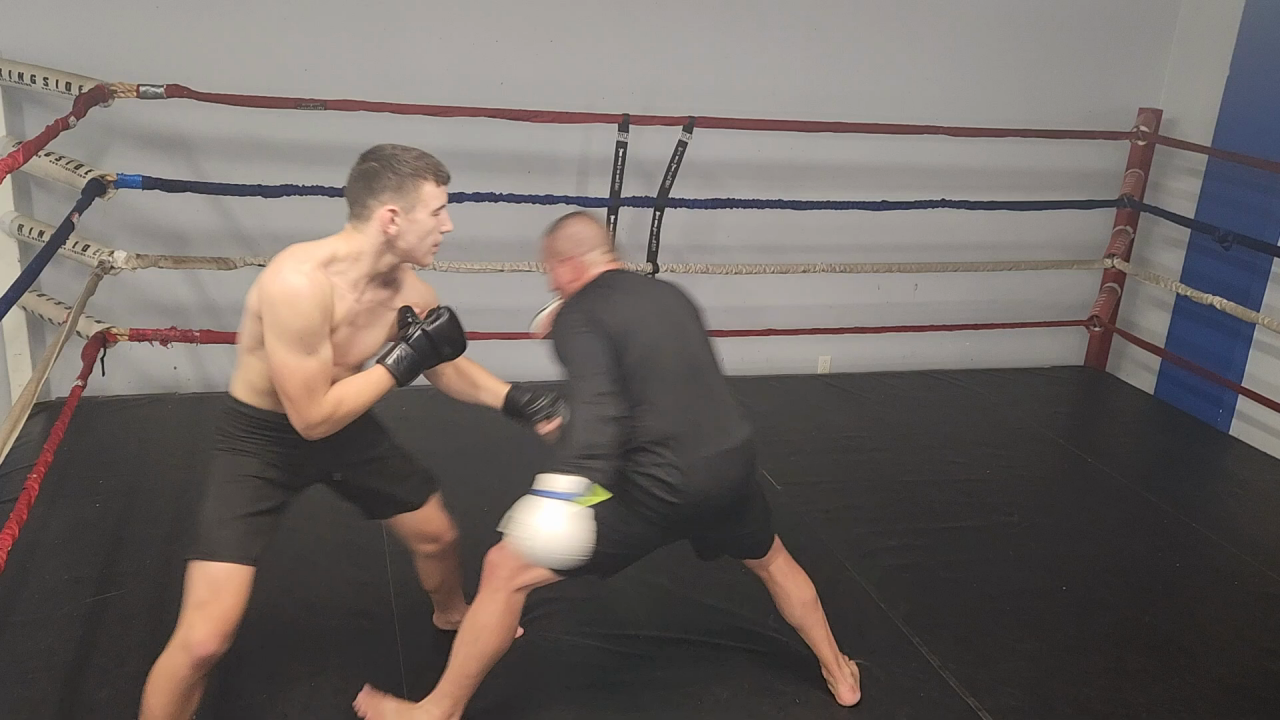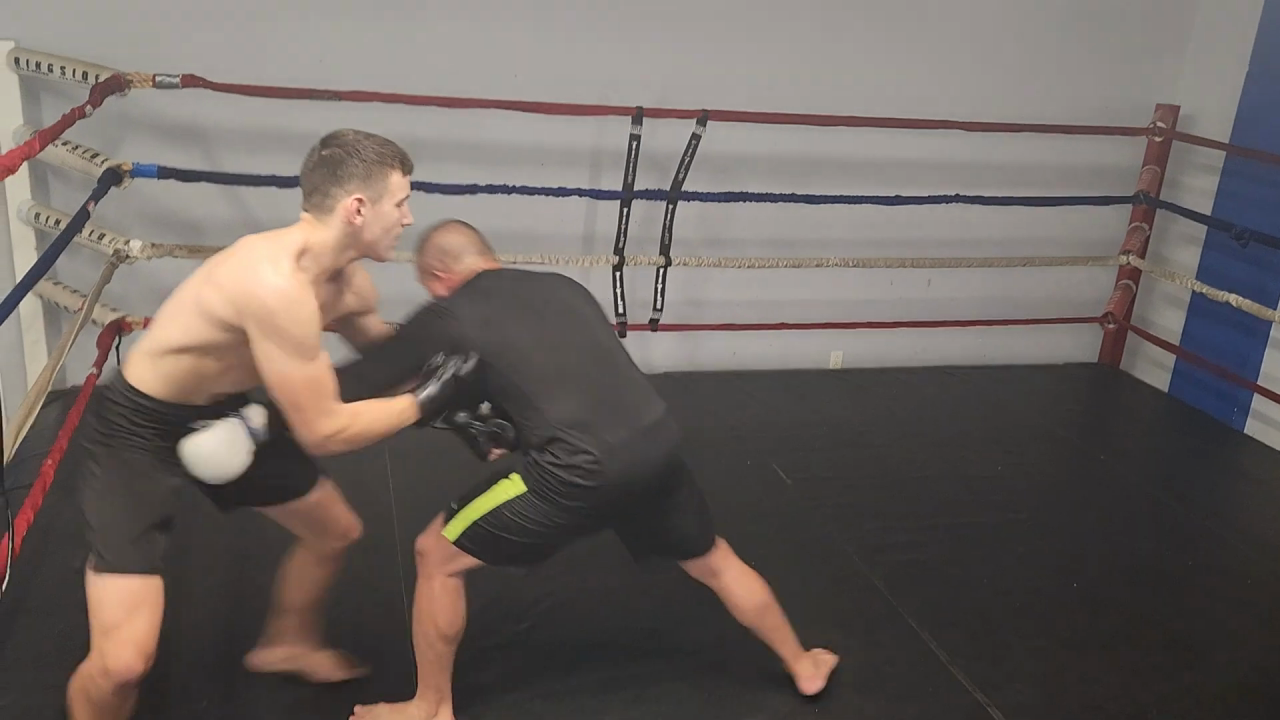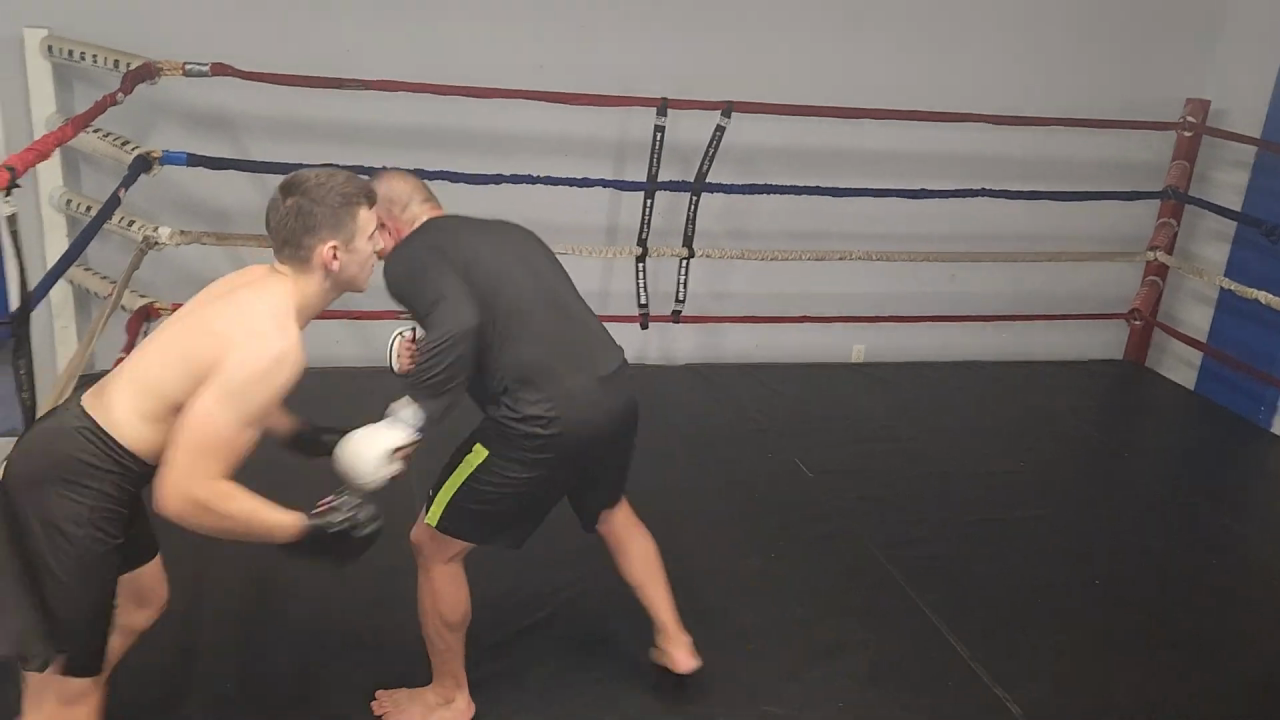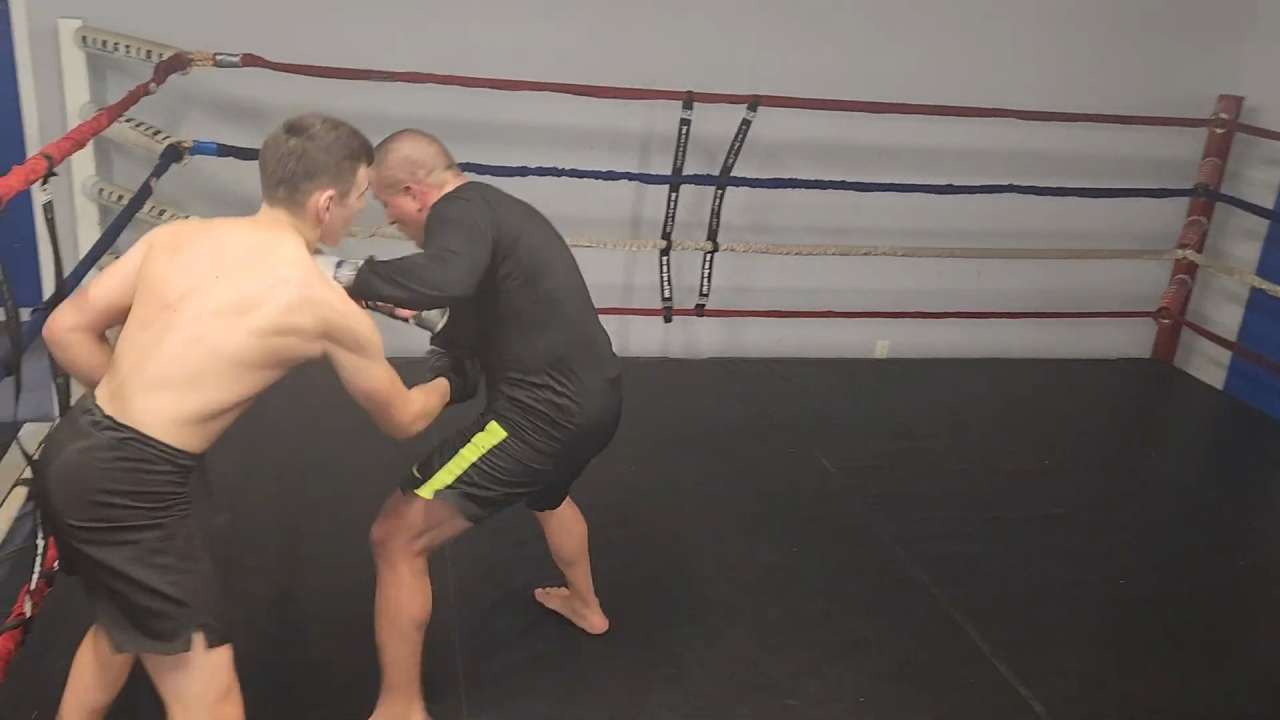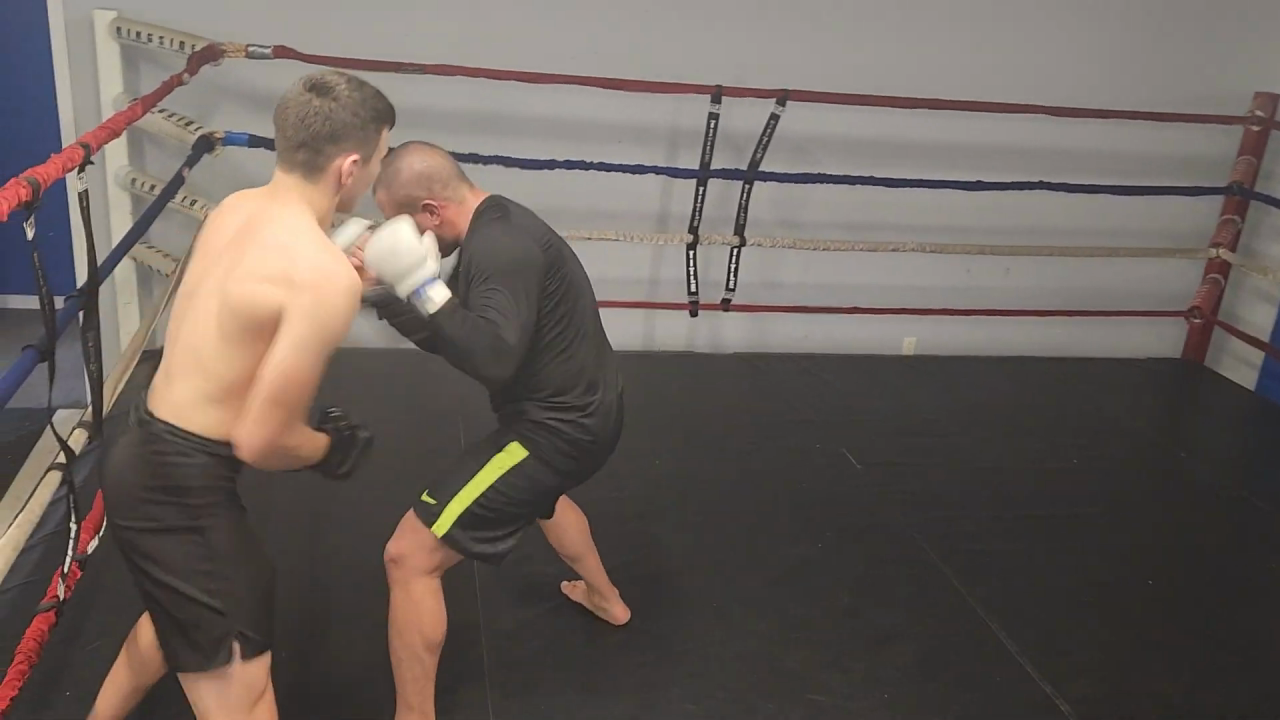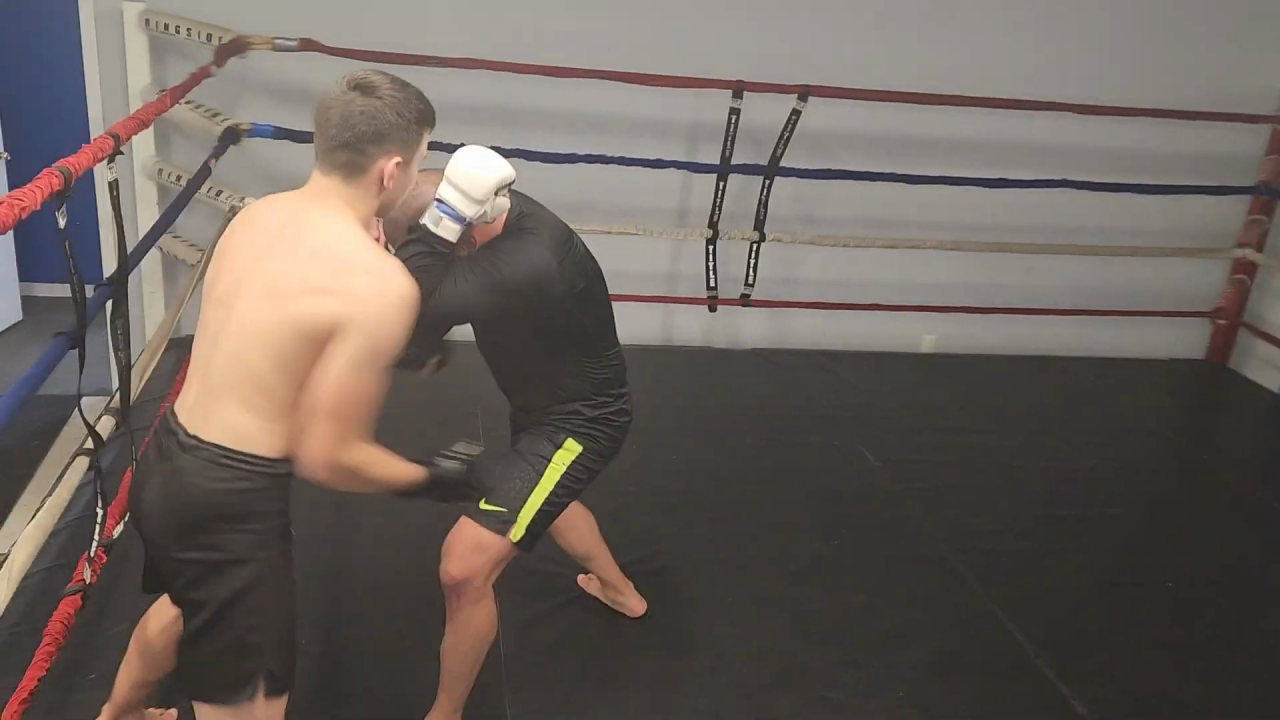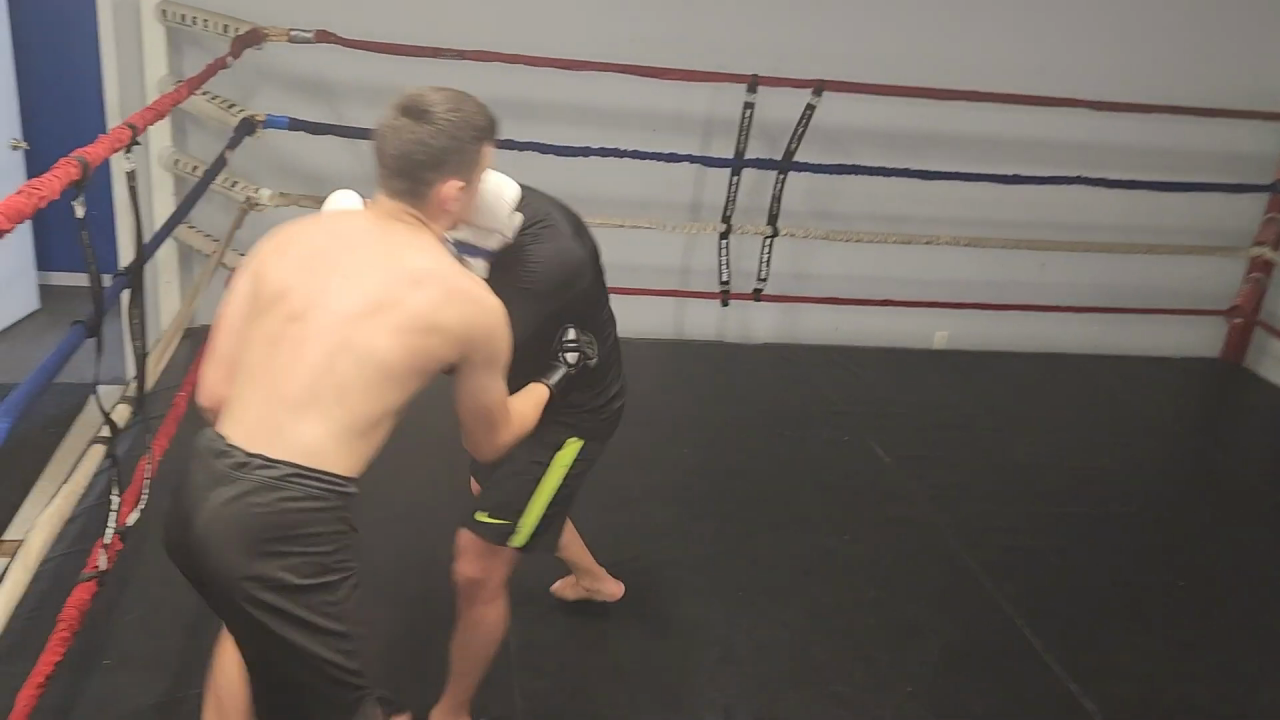
dt=0.2s
person 1, frame 1
left shoulder: (407, 289)
right shoulder: (298, 282)
left elbow: (448, 368)
right elbow: (312, 418)
left wrist: (519, 401)
right wrist: (403, 358)
left hip: (341, 424)
right hip: (259, 440)
left knee: (435, 532)
right knee: (202, 641)
left ankle: (452, 614)
person 1, frame 2
left shoulder: (346, 281)
right shoulder: (274, 284)
left elbow: (382, 342)
right elbow: (323, 433)
right wrist: (429, 399)
left hip: (219, 412)
right hip: (136, 429)
left knee: (335, 530)
right knee: (123, 659)
left ankle: (287, 643)
person 1, frame 3
left shoulder: (257, 289)
right shoulder: (271, 346)
right elbow: (184, 495)
left wrist: (297, 432)
right wrist: (308, 531)
left hip: (87, 453)
right hip: (72, 484)
left knee: (142, 603)
person 1, frame 4
left shoulder: (178, 235)
right shoulder: (324, 303)
left elbow: (65, 329)
right elbow: (400, 418)
right wrist: (452, 380)
left hip: (75, 448)
right hip: (130, 487)
left knee: (141, 601)
person 1, frame 5
left shoulder: (236, 209)
right shoulder: (326, 278)
right elbow: (260, 442)
right wrist: (331, 447)
left hip: (143, 454)
right hip: (179, 480)
left knee: (178, 599)
person 1, frame 6
left shoulder: (256, 217)
right shoulder: (378, 285)
right elbow: (328, 459)
right wrist: (428, 476)
left hip: (169, 463)
right hip: (229, 499)
left knee: (187, 603)
person 1, frame 7
left shoulder: (288, 240)
right shoulder: (471, 305)
left elbow: (212, 392)
right elbow: (488, 441)
right wrist: (550, 380)
left hip: (199, 496)
right hip: (286, 525)
left knee: (250, 624)
person 2, frame 1
left shoulder: (579, 314)
right shoulder: (672, 296)
left elbow: (597, 403)
left wrist: (564, 485)
left hip: (662, 485)
right hip: (732, 464)
left knee: (506, 569)
right knee: (770, 560)
right ankle: (838, 675)
person 2, frame 2
left shoulder: (450, 315)
right shoulder: (565, 289)
left elbow: (368, 379)
left hip: (582, 471)
right hip: (653, 443)
left knee: (437, 554)
right knee: (713, 562)
right ankle: (803, 667)
person 2, frame 3
left shoulder: (412, 259)
right shoulder: (513, 236)
left elbow: (457, 324)
right wrist: (436, 356)
left hip: (544, 422)
right hip: (613, 394)
left knee: (433, 545)
right knee: (609, 512)
right ankle: (673, 640)
person 2, frame 4
left shoulder: (461, 214)
right shoulder: (500, 211)
left elbow: (446, 279)
left wrist: (358, 278)
right wrist: (420, 309)
left hip: (544, 411)
right hip: (595, 399)
left knee: (397, 537)
right knee: (546, 496)
right ankle: (586, 605)
person 2, frame 5
left shoulder: (500, 244)
right shoulder: (502, 223)
left elbow: (493, 356)
right elbow: (477, 329)
left wrist: (416, 293)
right wrist: (416, 298)
left hip: (554, 427)
right hip: (589, 413)
left knee: (408, 557)
right knee: (541, 495)
right ankle: (606, 596)
person 2, frame 6
left shoulder: (530, 265)
right shoulder: (501, 219)
left elbow: (418, 320)
left wrist: (442, 223)
left hip: (579, 420)
right hip: (550, 403)
left knee: (464, 566)
right knee: (544, 493)
right ankle: (620, 589)
person 2, frame 7
left shoulder: (550, 256)
right shoulder: (492, 209)
left wrist: (470, 253)
left hip: (572, 407)
right hip: (527, 392)
left knee: (476, 570)
right knee: (490, 490)
right ankle: (594, 579)
